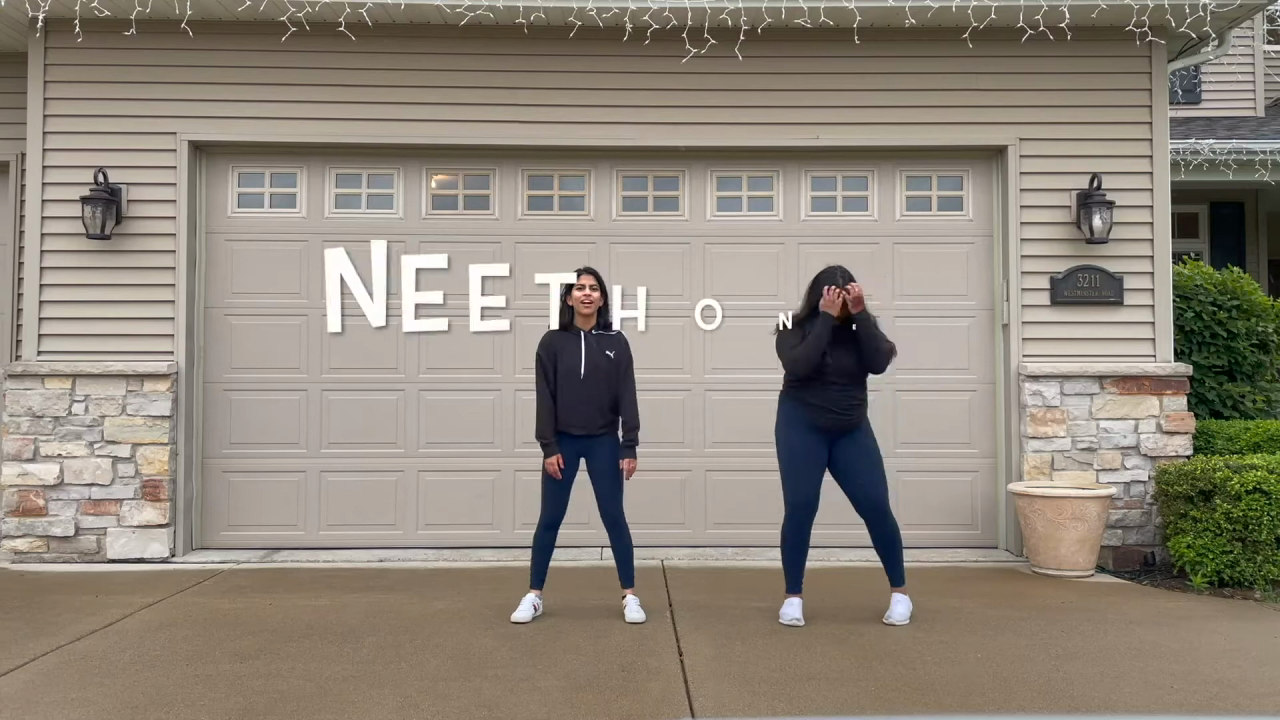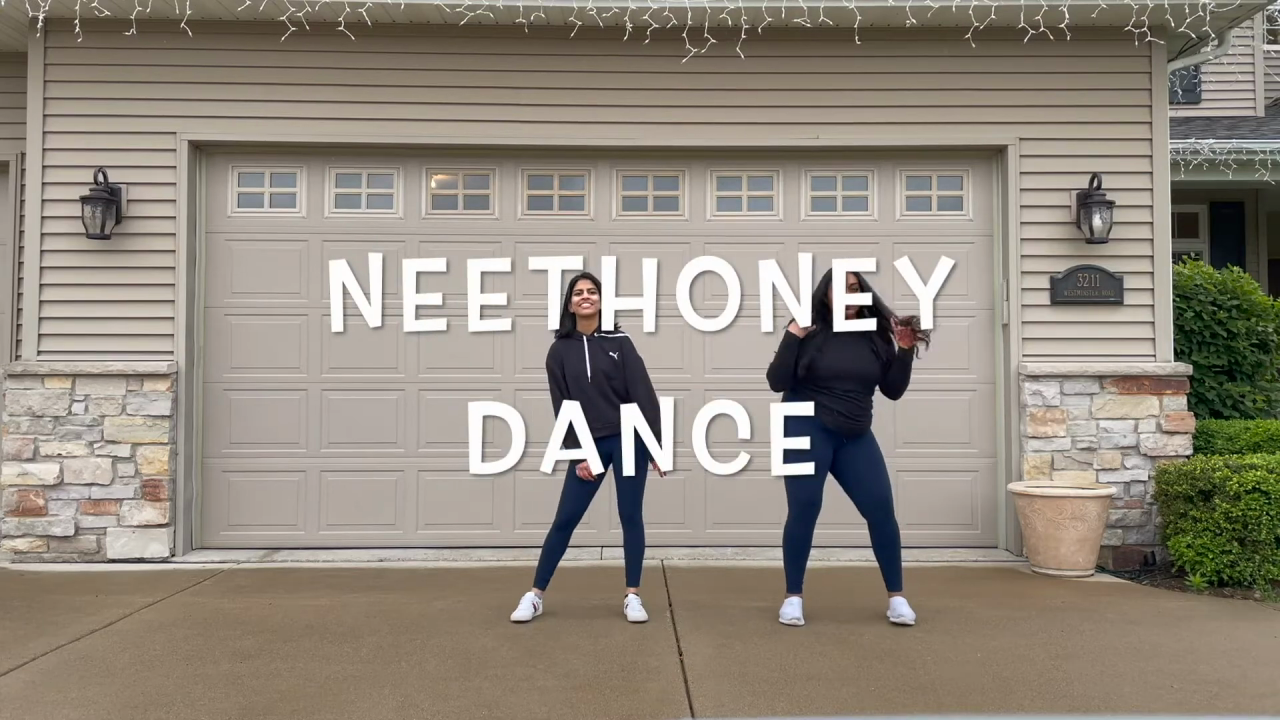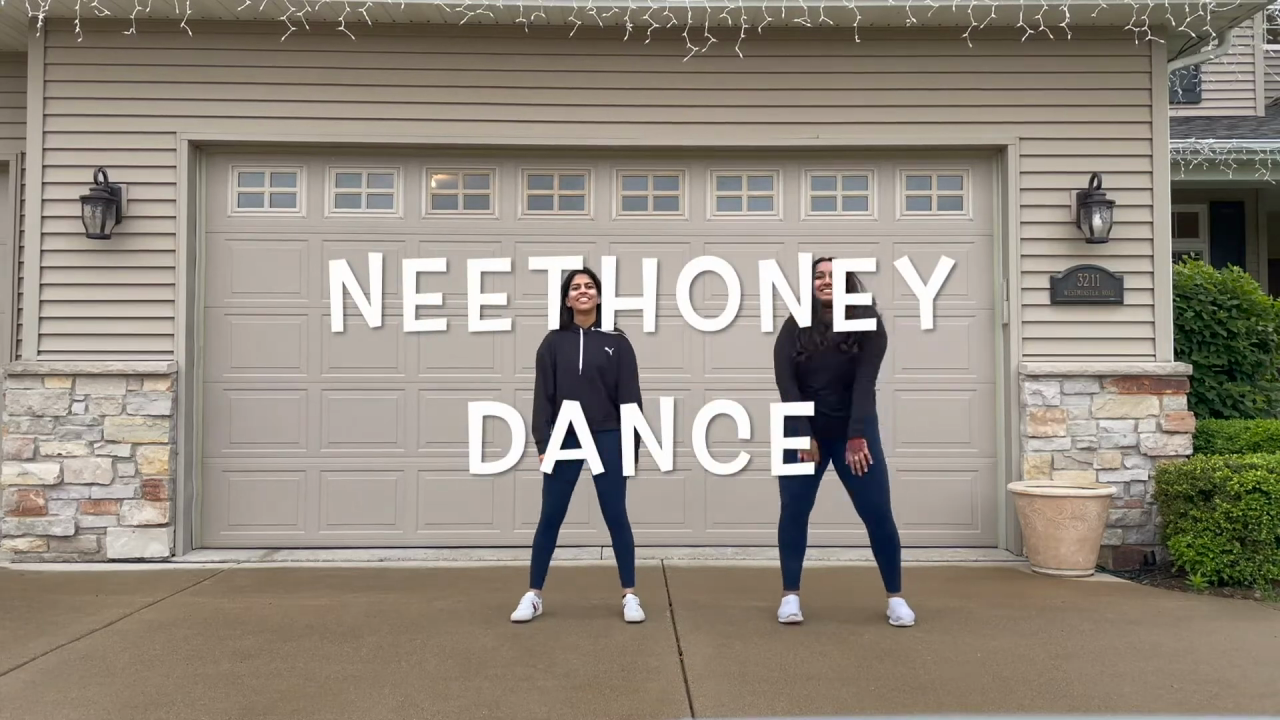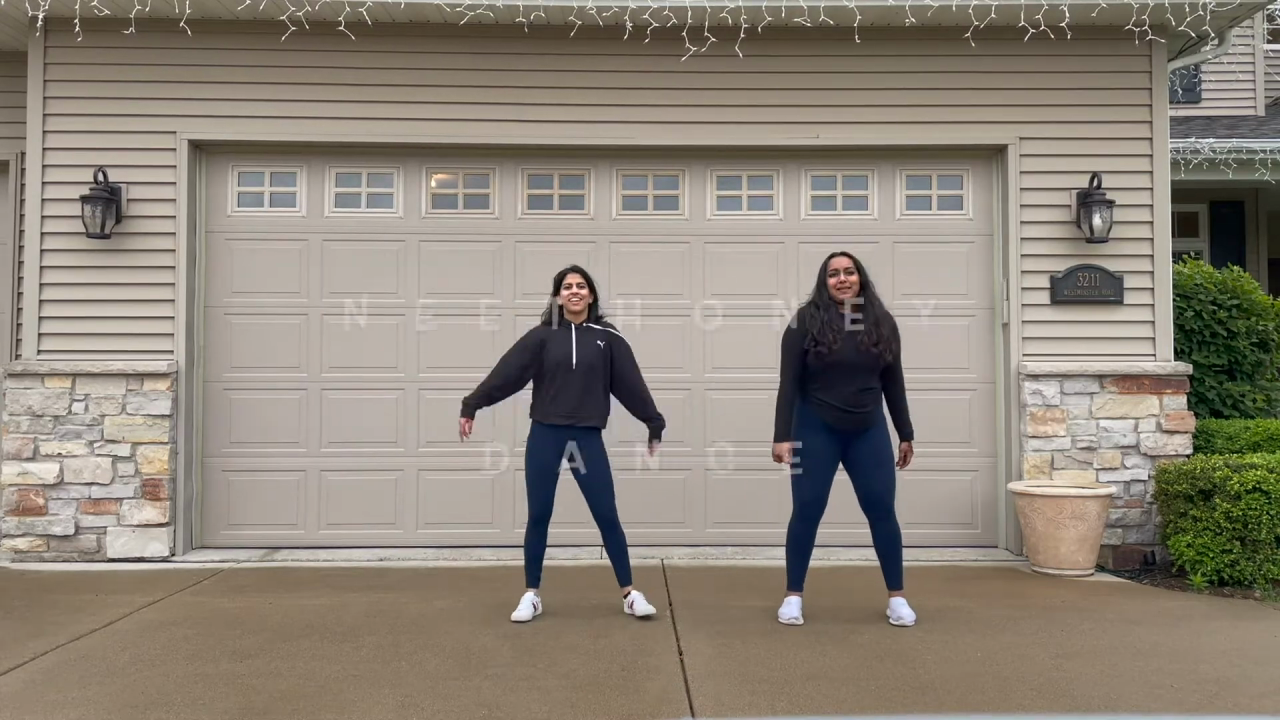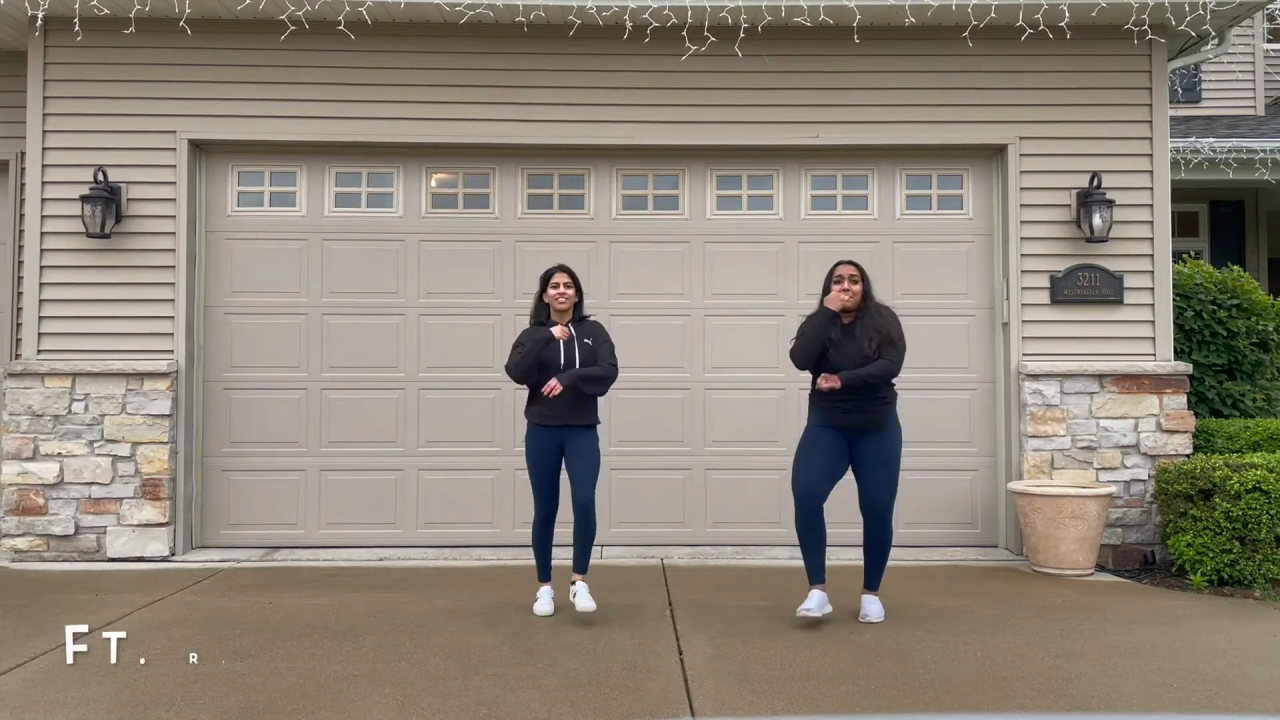
dt=1s
person 1, frame 1
left shoulder: (860, 328)
right shoulder: (795, 328)
left elbow: (880, 363)
right elbow: (799, 366)
left wrist: (859, 314)
right wrist: (825, 318)
left hip: (852, 430)
right hip: (801, 427)
left knee: (877, 508)
right knee: (800, 509)
left ankle: (899, 592)
right ankle: (792, 597)
person 1, frame 2
left shoulder: (876, 335)
right shoulder: (809, 332)
left elbow: (893, 391)
right elbow: (778, 383)
left wrist: (905, 353)
right wrist: (791, 339)
left hip: (856, 436)
right hip: (807, 429)
left knee: (881, 510)
right knee: (804, 511)
left ankle: (896, 597)
right ankle: (793, 597)
person 1, frame 3
left shoulder: (867, 324)
right shoulder: (794, 329)
left elbow: (865, 381)
right elbow: (786, 383)
left wrist: (858, 436)
right wrist: (802, 438)
left hip: (855, 433)
right hip: (804, 433)
left knee: (877, 513)
right knee: (794, 510)
left ankle: (895, 597)
right ankle: (791, 595)
person 1, frame 4
left shoulder: (881, 324)
right shoulder: (807, 322)
left elbow: (894, 382)
right elbow: (789, 382)
left wrist: (905, 434)
right wrist: (782, 436)
left hip: (868, 429)
right hip: (816, 429)
left knee: (881, 509)
right knee: (808, 509)
left ankle: (896, 597)
right ankle: (793, 596)
person 1, frame 5
left shoulder: (883, 323)
right shoulder: (819, 324)
left elbow: (890, 367)
right elbow: (801, 359)
left wrist: (843, 381)
right wrist: (827, 314)
left hip: (877, 430)
right hip: (827, 428)
left knee: (878, 511)
right knee: (807, 495)
left ankle: (871, 593)
right ankle: (817, 589)
person 2, frame 1
left shoulder: (616, 342)
right shoulder: (553, 341)
left elbow: (627, 397)
right elbow: (545, 397)
left wrist: (630, 448)
right wrist: (549, 447)
left hip: (603, 442)
right hip: (562, 442)
left knee: (615, 519)
right knee: (550, 520)
left ankle: (629, 596)
right ankle: (534, 596)
person 2, frame 2
left shoulder: (620, 343)
right shoulder: (560, 350)
left elbow: (643, 396)
right elbow: (562, 405)
left wrist: (652, 448)
right wrist: (576, 454)
left hip: (626, 441)
right hip: (587, 445)
left knee: (630, 518)
right knee: (565, 520)
left ankle: (632, 596)
right ankle: (535, 595)
person 2, frame 3
left shoulder: (616, 342)
right shoulder: (554, 343)
left elbow: (629, 396)
right elbow: (544, 397)
left wrist: (629, 448)
right wrist: (542, 445)
left hip: (607, 440)
right hip: (565, 441)
left knee: (616, 517)
right knee: (550, 518)
left ankle: (629, 596)
right ankle: (534, 596)
person 2, frame 4
left shoulder: (607, 336)
right shoulder: (542, 336)
left elbow: (630, 384)
right elbow: (507, 374)
left wrist: (655, 426)
right wrist: (471, 406)
left hip: (588, 438)
right hip: (544, 436)
left knee: (606, 516)
right knee: (538, 517)
left ankle: (629, 592)
right ankle: (532, 595)
person 2, frame 5
left shoulder: (592, 332)
right shoulder: (533, 336)
left elbow: (607, 375)
right elbow: (516, 371)
left wrist: (569, 379)
right wrist: (547, 341)
left hip: (582, 432)
right hip: (542, 432)
left knee: (584, 503)
right knee: (545, 511)
left ankle: (579, 581)
right ankle: (544, 587)
